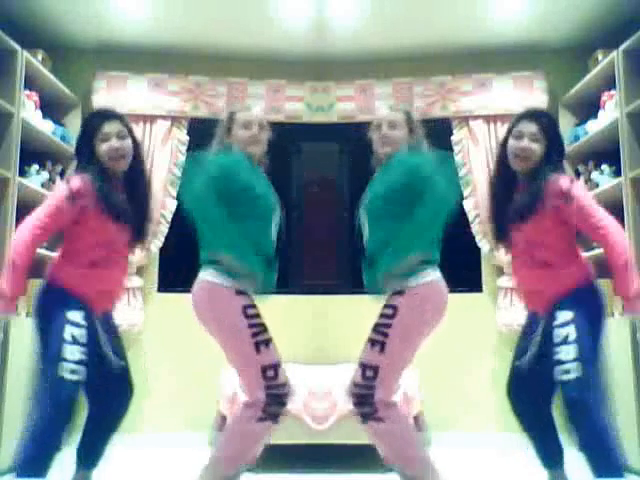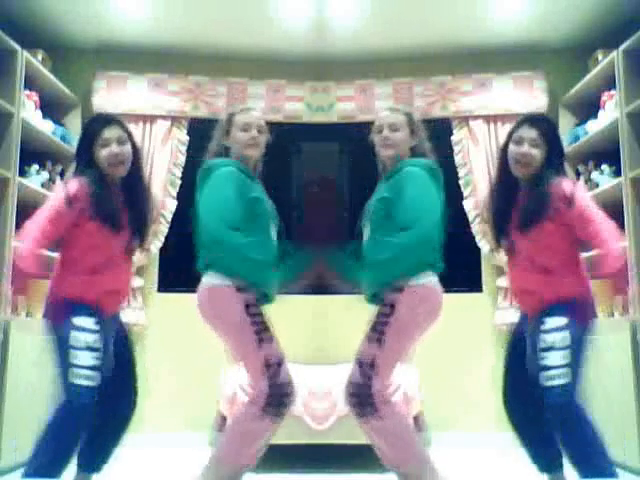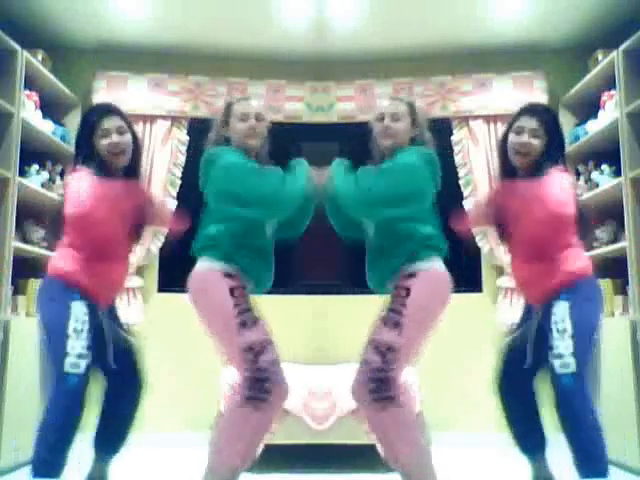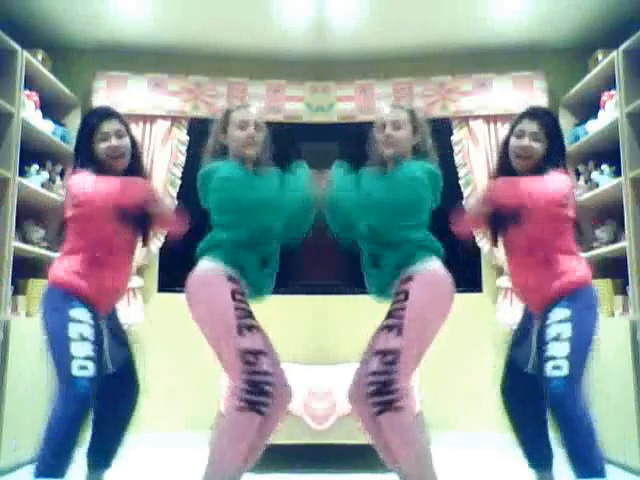
dt=0.2s
person 1, frame 1
left shoulder: (405, 169)
right shoulder: (388, 178)
left elbow: (442, 186)
left wrist: (413, 248)
left hip: (416, 292)
right hip: (404, 293)
left knee: (369, 395)
right knee: (366, 393)
person 1, frame 2
left shoulder: (413, 176)
right shoulder: (389, 182)
left elbow: (421, 236)
left wrist: (368, 273)
right wrist: (349, 267)
left hip: (411, 292)
right hip: (396, 295)
left knee: (365, 390)
right knee: (365, 392)
person 1, frame 3
left shoulder: (412, 165)
right shoulder: (382, 171)
left elbow: (363, 199)
right elbow: (350, 224)
left wrist: (338, 176)
right wrist: (334, 184)
left hip: (422, 278)
right hip: (404, 285)
left knee: (381, 377)
right knee: (366, 386)
person 1, frame 4
left shoulder: (413, 177)
right shoulder: (379, 178)
left elbow: (362, 211)
right elbow: (348, 229)
left wrist: (338, 178)
right wrist: (334, 189)
left hip: (423, 282)
right hip: (402, 288)
left knee: (384, 385)
right knee: (363, 392)
person 2, frame 1
left shoulder: (252, 178)
right shoulder: (234, 170)
right elbow: (198, 184)
right wrist: (229, 247)
left hip: (235, 293)
right hip: (223, 292)
left knee: (272, 393)
right knee: (270, 394)
person 2, frame 2
left shoulder: (250, 182)
right shoulder: (226, 176)
right elbow: (218, 235)
left wrist: (293, 264)
right wrist: (270, 273)
left hip: (244, 293)
right hip: (228, 291)
left knee: (273, 391)
right knee: (274, 389)
person 2, frame 3
left shoulder: (256, 171)
right shoulder: (227, 165)
left elbow: (289, 223)
right elbow: (278, 199)
left wrist: (304, 184)
right wrist: (300, 174)
left hip: (235, 286)
right hip: (217, 278)
left knee: (273, 387)
right knee: (259, 378)
person 2, frame 4
left shoulder: (259, 178)
right shoulder: (226, 177)
left elbow: (293, 228)
right elbow: (279, 211)
left wrist: (303, 188)
right wrist: (300, 177)
left hip: (235, 289)
right hip: (216, 282)
left knee: (276, 392)
right knee: (256, 386)
person 3, frame 1
left shoulder: (559, 187)
right shoulder: (509, 190)
left elbow: (608, 231)
left hip: (572, 302)
right hip: (540, 309)
left knee: (578, 396)
right knee: (522, 393)
person 3, frame 2
left shoulder: (561, 191)
right shoulder: (507, 196)
left elbow: (607, 237)
left hip: (563, 308)
right hip: (531, 311)
left knee: (559, 401)
right knee: (517, 397)
person 3, frame 3
left shoulder: (555, 178)
right shoulder: (512, 188)
left elbow: (556, 209)
right elbow: (473, 220)
left wrist: (504, 199)
right wrist: (471, 217)
left hip: (571, 293)
right hip: (538, 300)
left knee: (568, 386)
right knee: (512, 380)
person 3, frame 4
left shoulder: (554, 180)
right shoulder: (509, 189)
left elbow: (539, 196)
right elbow: (467, 225)
left wrist: (494, 190)
right wrist: (475, 211)
left hip: (569, 300)
right hip: (535, 306)
left knee: (561, 391)
right knee: (517, 391)
person 4, frame 1
left shoulder: (129, 190)
right shoulder: (80, 187)
right elbow: (31, 232)
left hip: (99, 310)
right hip: (67, 302)
left knee: (117, 393)
right knee: (60, 397)
person 4, frame 2
left shoulder: (132, 196)
right shoulder: (78, 191)
right elbow: (31, 236)
left hip: (108, 312)
right hip: (76, 308)
left knee: (123, 398)
right knee: (79, 401)
person 4, frame 3
left shoulder: (127, 188)
right shoulder: (83, 177)
left elbow: (164, 218)
right elbow: (84, 209)
left wrist: (166, 216)
right wrist: (134, 198)
left hip: (101, 300)
right hip: (68, 293)
left knee: (127, 381)
right knee: (71, 386)
person 4, frame 4
left shoulder: (130, 189)
right shoulder: (84, 179)
left elbow: (173, 224)
right elbow: (98, 196)
left wrist: (159, 209)
right wrist: (143, 189)
left hip: (104, 307)
right hip: (70, 300)
left knee: (123, 391)
right knee: (78, 392)
